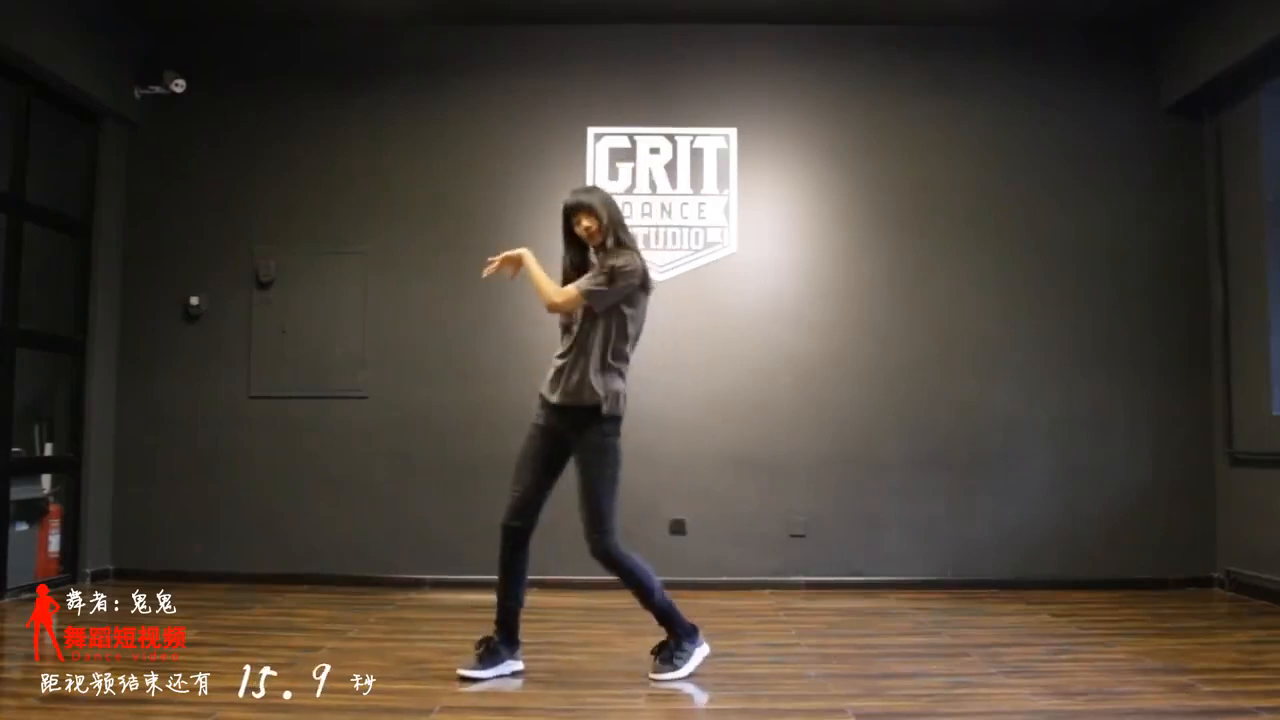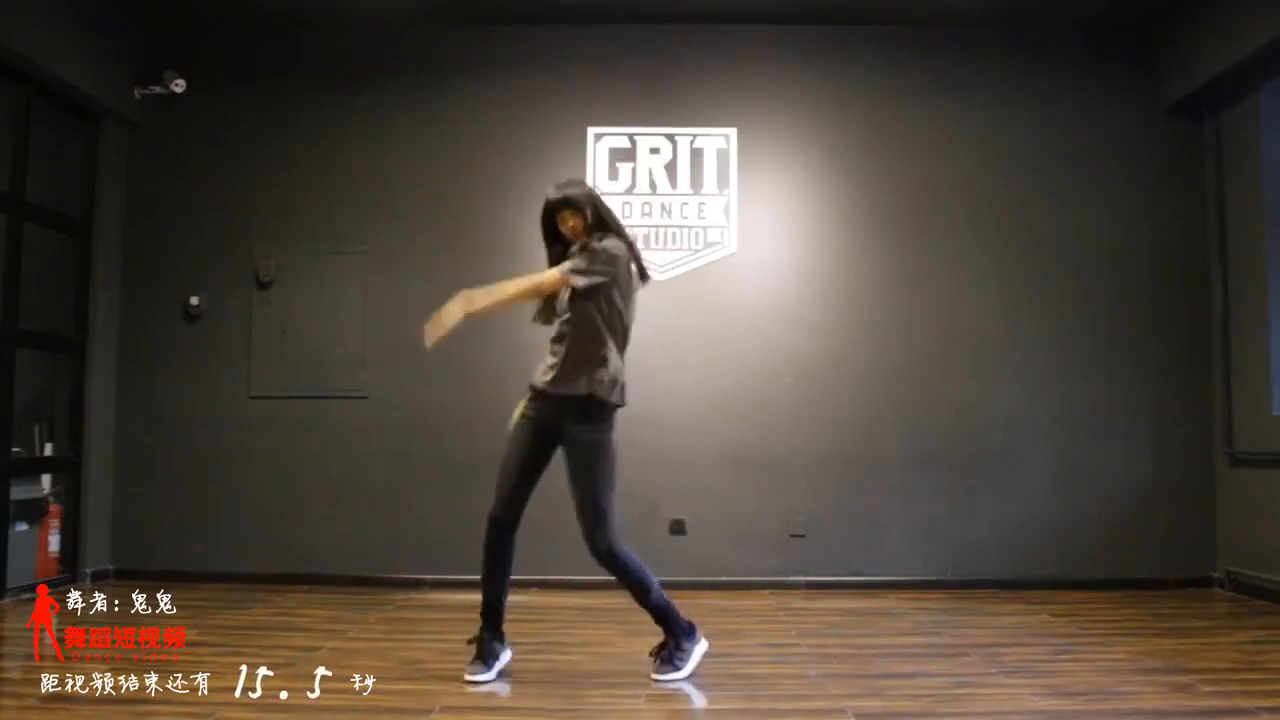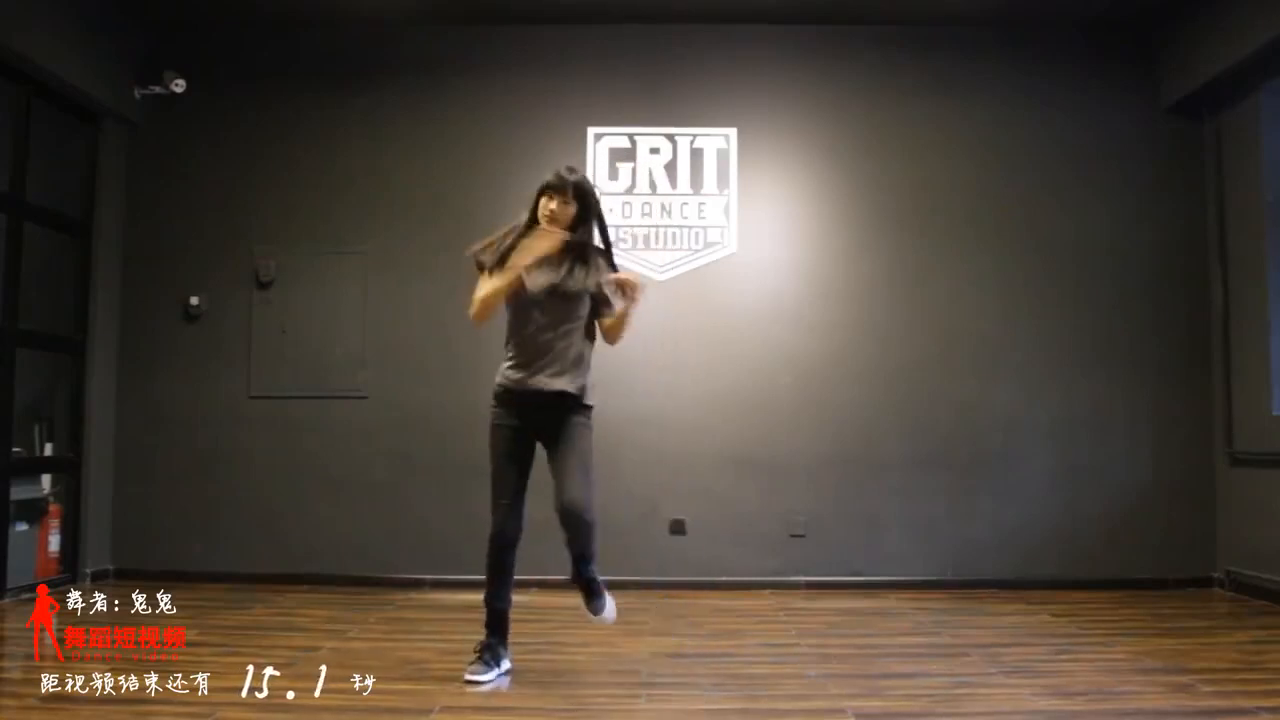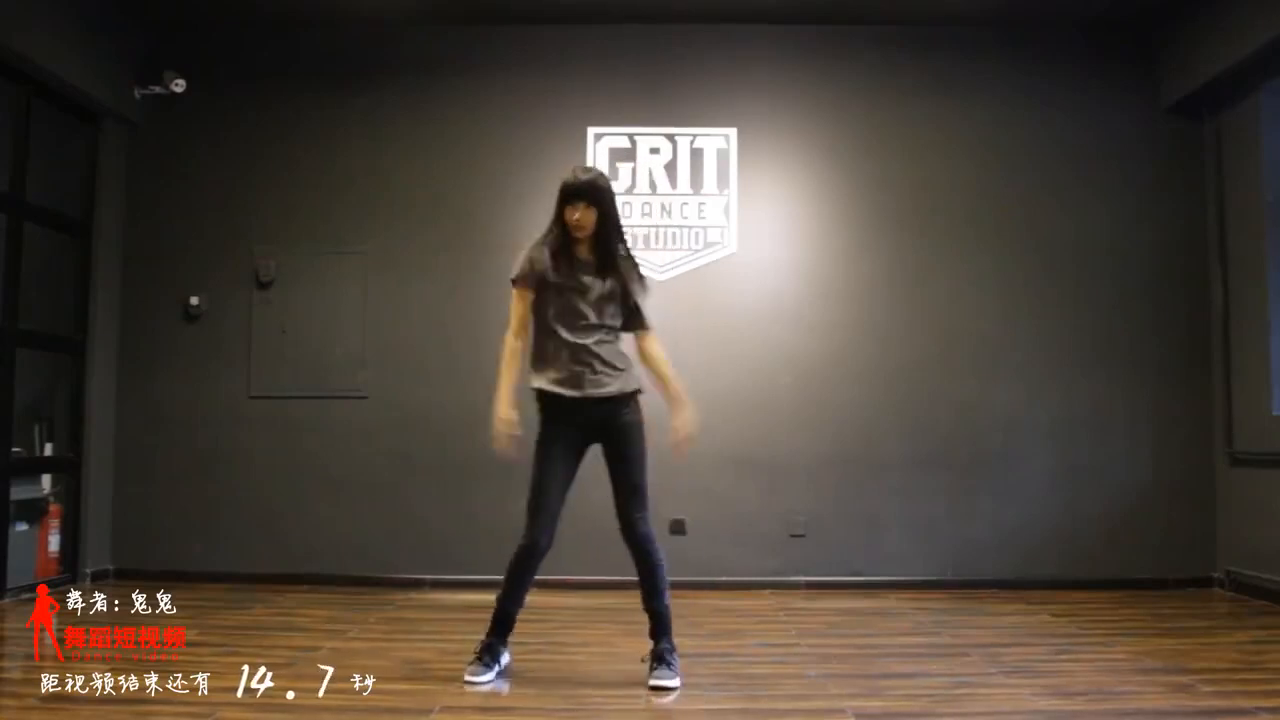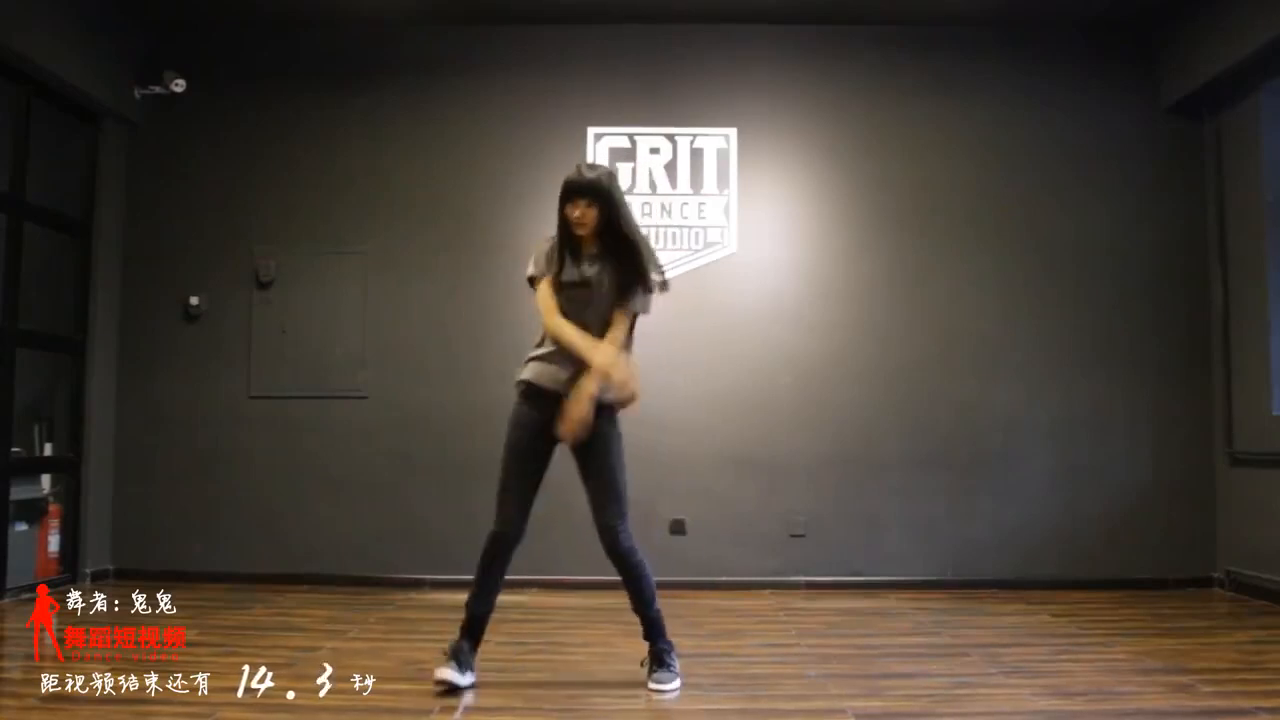
dt=0.4s
person 1, frame 1
left shoulder: (626, 268)
right shoulder: (586, 269)
left elbow: (556, 301)
left wrist: (526, 258)
left hip: (596, 418)
right hip: (552, 411)
left knee: (601, 542)
right knee: (514, 525)
left ankle: (684, 636)
right ankle: (505, 646)
person 1, frame 2
left shoulder: (610, 254)
right shoulder: (568, 265)
left elbow: (540, 284)
left wrist: (467, 302)
right wrist: (528, 400)
left hip: (588, 410)
right hip: (546, 403)
left knee: (600, 541)
right knee: (501, 519)
left ankle: (682, 635)
right ankle: (492, 641)
person 1, frame 3
left shoulder: (592, 263)
right shoulder: (511, 248)
left elbow: (610, 333)
right elbow: (479, 312)
left wrist: (627, 302)
right wrist: (525, 260)
left hip: (568, 407)
right hip: (513, 402)
left knee: (575, 508)
right knee: (504, 527)
left ankle: (586, 577)
right ankle: (494, 646)
person 1, frame 4
left shoulder: (622, 267)
right shoulder: (539, 260)
left elbow: (644, 339)
right elbow: (518, 334)
left wrist: (679, 399)
right wrist: (503, 399)
left hip: (620, 407)
right hip: (562, 408)
left knee: (638, 530)
right knee: (537, 537)
left ankle: (663, 650)
right ankle: (495, 643)
person 1, frame 5
left shoulder: (630, 262)
right shoulder: (551, 255)
left elbow: (617, 333)
right elbow: (552, 321)
left wrist: (586, 393)
right wrist: (605, 359)
left hip: (596, 408)
right hip: (537, 400)
left knee: (615, 535)
right knee: (506, 529)
left ankle: (660, 650)
right ankle: (465, 649)
